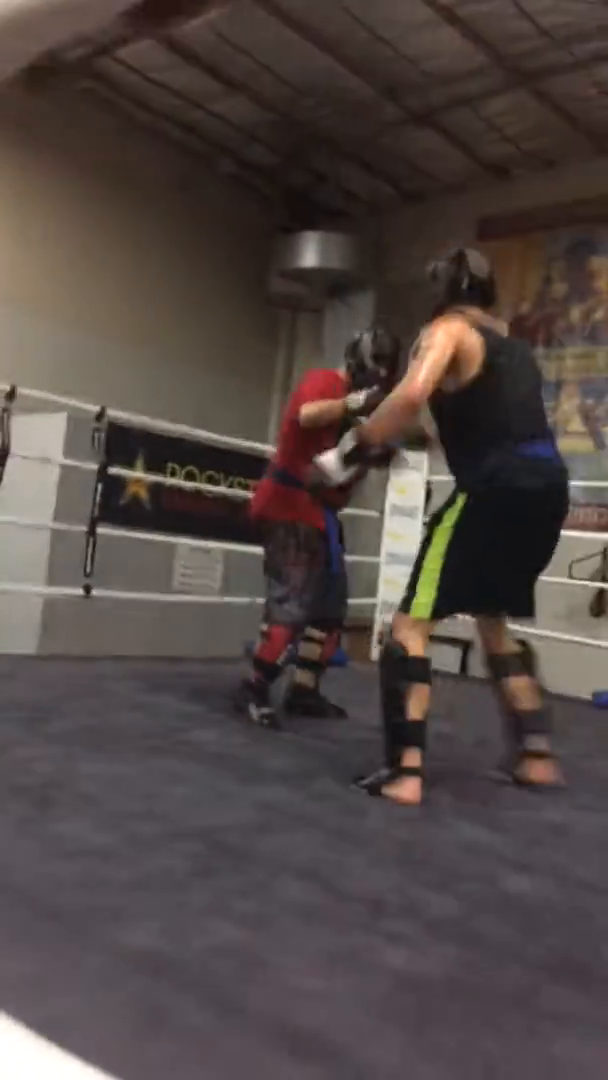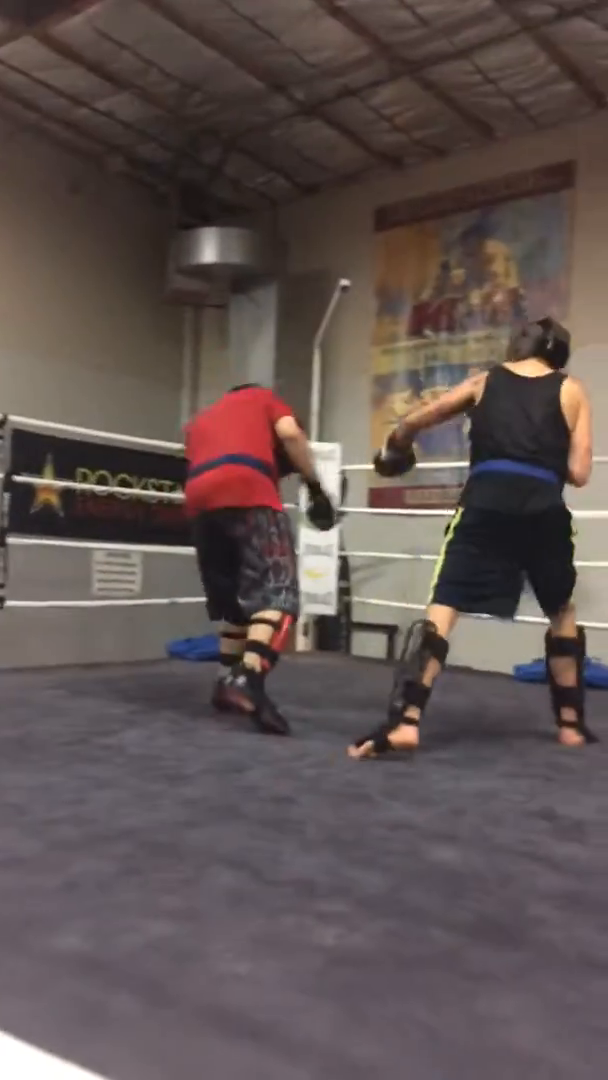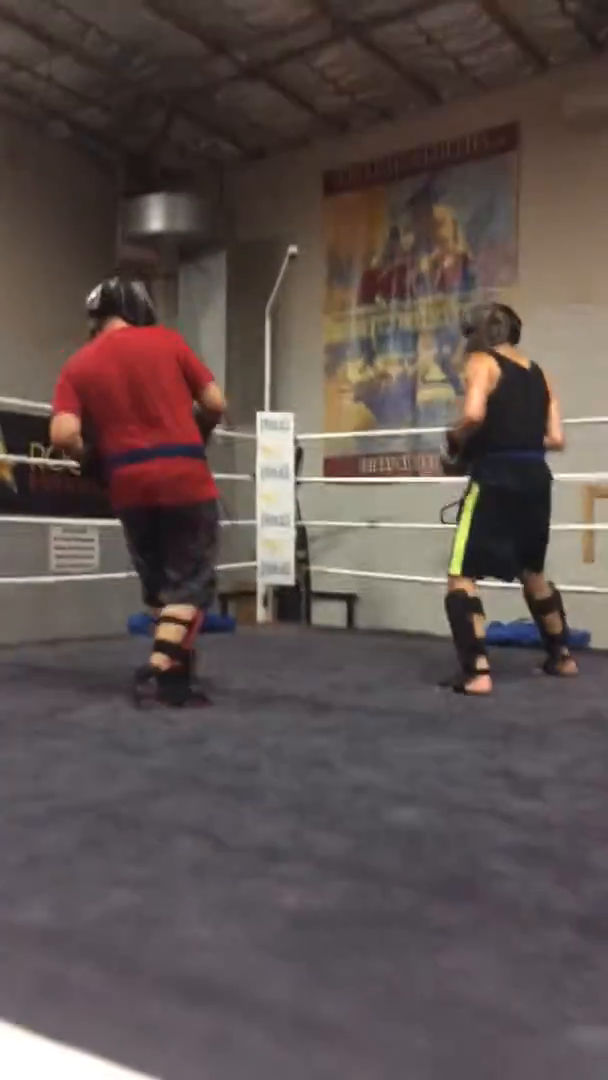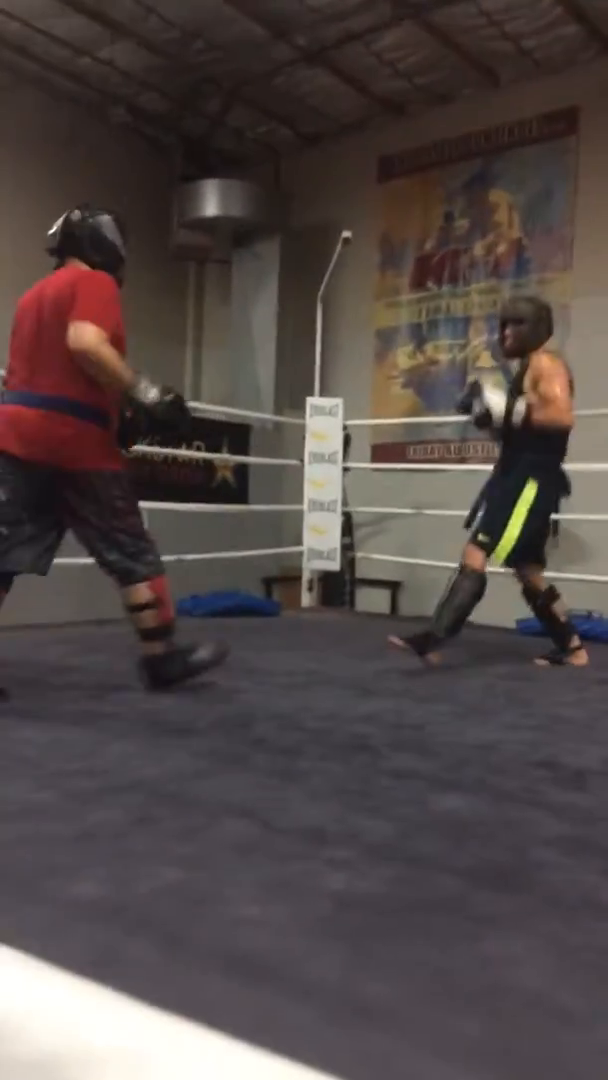
dt=0.5s
person 1, frame 1
left shoulder: (447, 331)
right shoulder: (513, 344)
left elbow: (413, 393)
left wrist: (349, 450)
left hip: (495, 485)
right hip: (545, 486)
left knee: (412, 623)
right knee: (492, 620)
left ankle: (404, 770)
right ankle: (534, 752)
person 1, frame 2
left shoulder: (485, 380)
right shoulder: (571, 392)
left elbow: (420, 417)
right elbow: (578, 473)
left wrist: (396, 446)
left hip: (487, 501)
right hip: (544, 508)
left knee: (441, 610)
right knee: (562, 615)
left ankle: (403, 722)
right ankle: (569, 724)
person 1, frame 3
left shoulder: (481, 364)
right shoulder: (539, 376)
left elbow: (473, 414)
right elbow: (556, 439)
left wrist: (453, 445)
left hip: (495, 481)
right hip: (536, 481)
left knee: (460, 576)
right knee: (531, 572)
left ankle: (477, 672)
right ankle: (562, 655)
person 1, frame 4
left shoulder: (545, 364)
right shoulder: (526, 369)
left elbow: (562, 417)
left wrist: (511, 412)
right wrist: (485, 407)
left hip: (533, 478)
right hip: (517, 476)
left knee: (475, 556)
right knee: (527, 569)
left ankle: (431, 640)
right ankle: (572, 646)
person 2, frame 1
left shoulder: (351, 405)
right shoulder: (325, 382)
left elbow: (353, 467)
right elbow: (307, 416)
left wrist: (374, 452)
right wrist: (360, 400)
left hip: (318, 512)
right hip: (291, 504)
left knee: (328, 607)
right knee: (292, 603)
left ankle: (304, 691)
right ankle: (254, 689)
person 2, frame 2
left shoulder: (198, 421)
right shoulder: (262, 397)
right elbow: (290, 432)
right wrist: (315, 486)
left hip: (201, 500)
right hip: (248, 494)
left knee: (234, 600)
right knee: (275, 594)
left ankle: (231, 681)
right ankle: (248, 682)
person 2, frame 3
left shoulder: (78, 366)
right shoulder: (166, 340)
left elbow: (64, 433)
right elbow: (215, 403)
left wrist: (92, 456)
right wrist: (200, 429)
left hip: (129, 486)
right hip: (184, 479)
left knee: (156, 580)
right knee: (189, 581)
left ankle: (166, 662)
right ankle: (159, 674)
person 2, frame 4
right shoulder: (93, 283)
right elbow: (85, 341)
right wrist: (144, 394)
right hip: (75, 441)
right knee: (132, 552)
right ankle: (162, 658)
